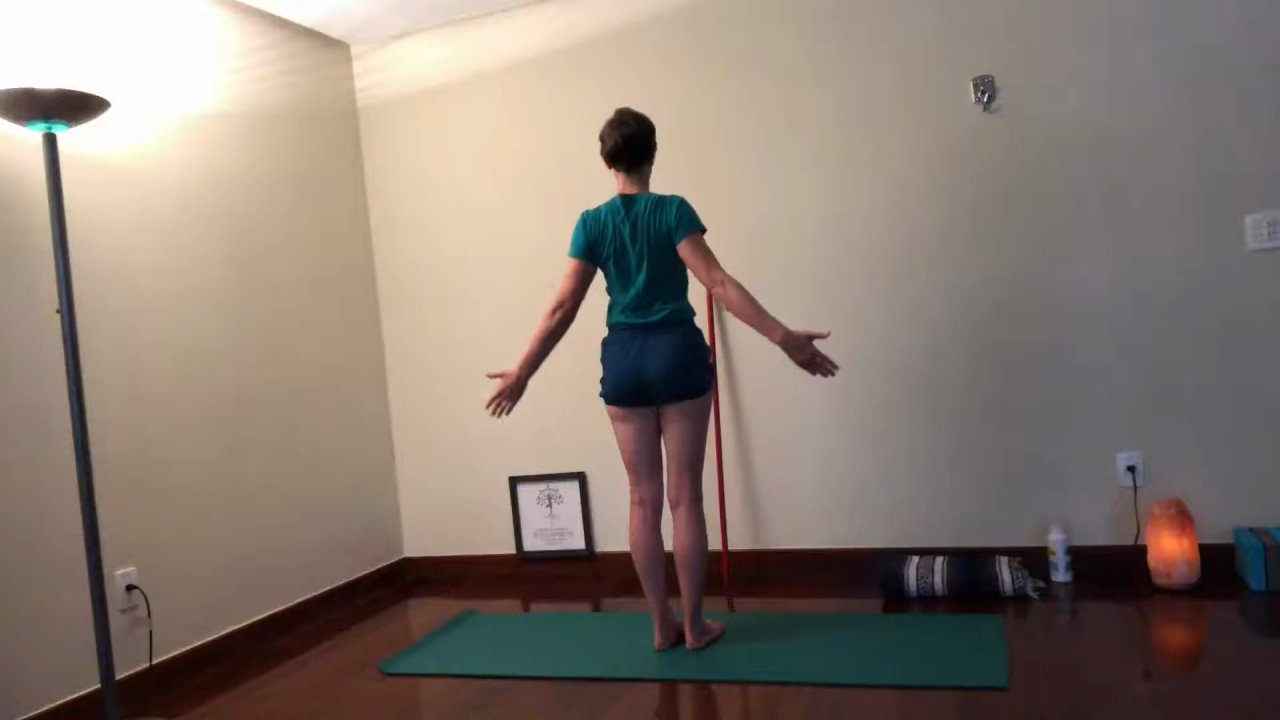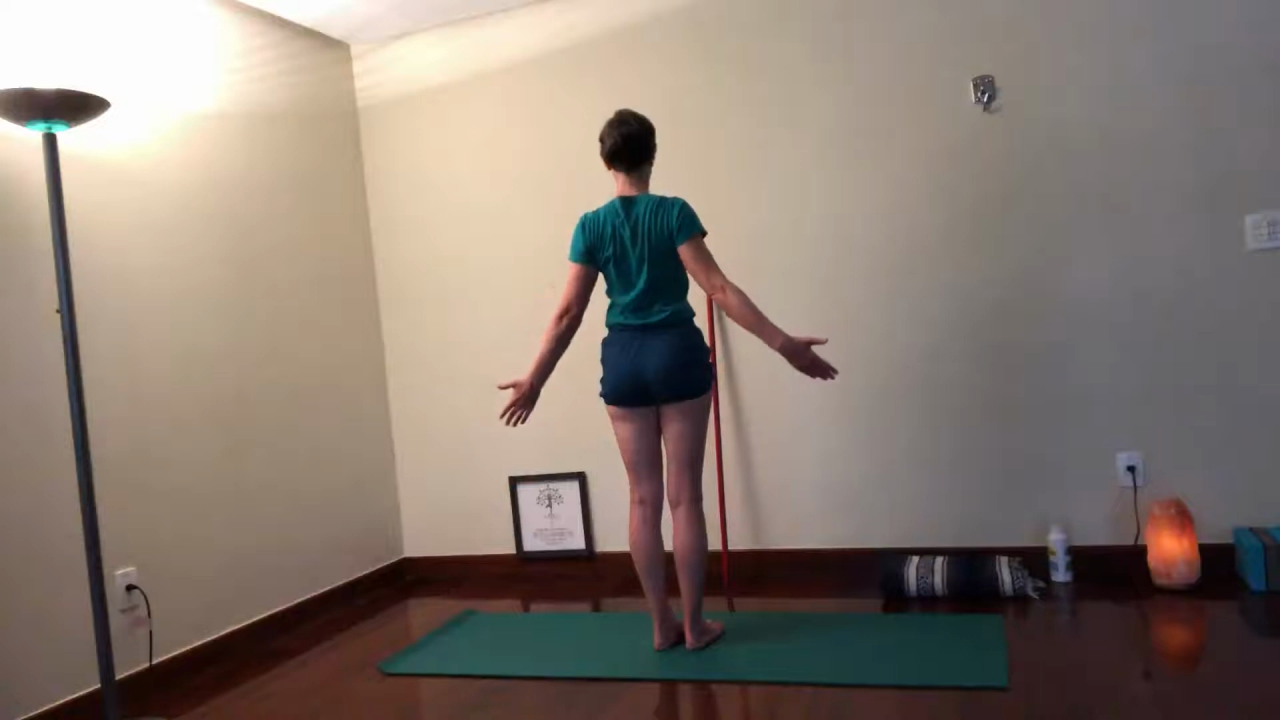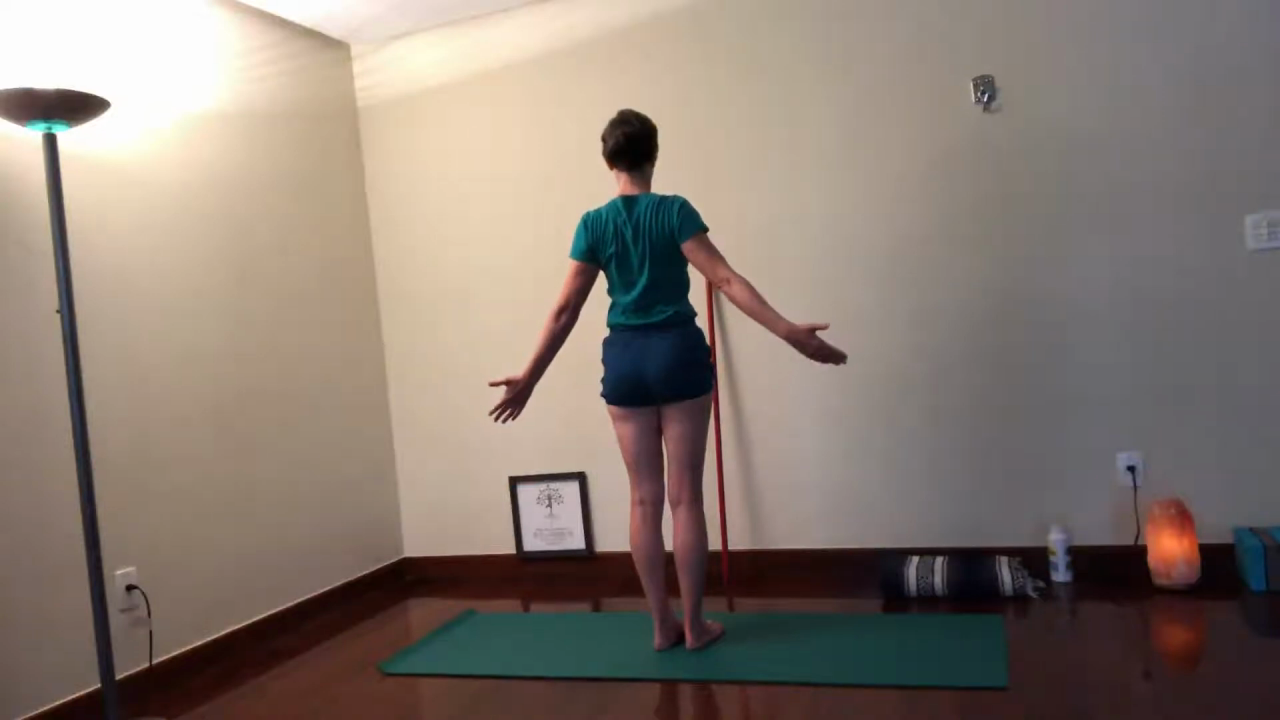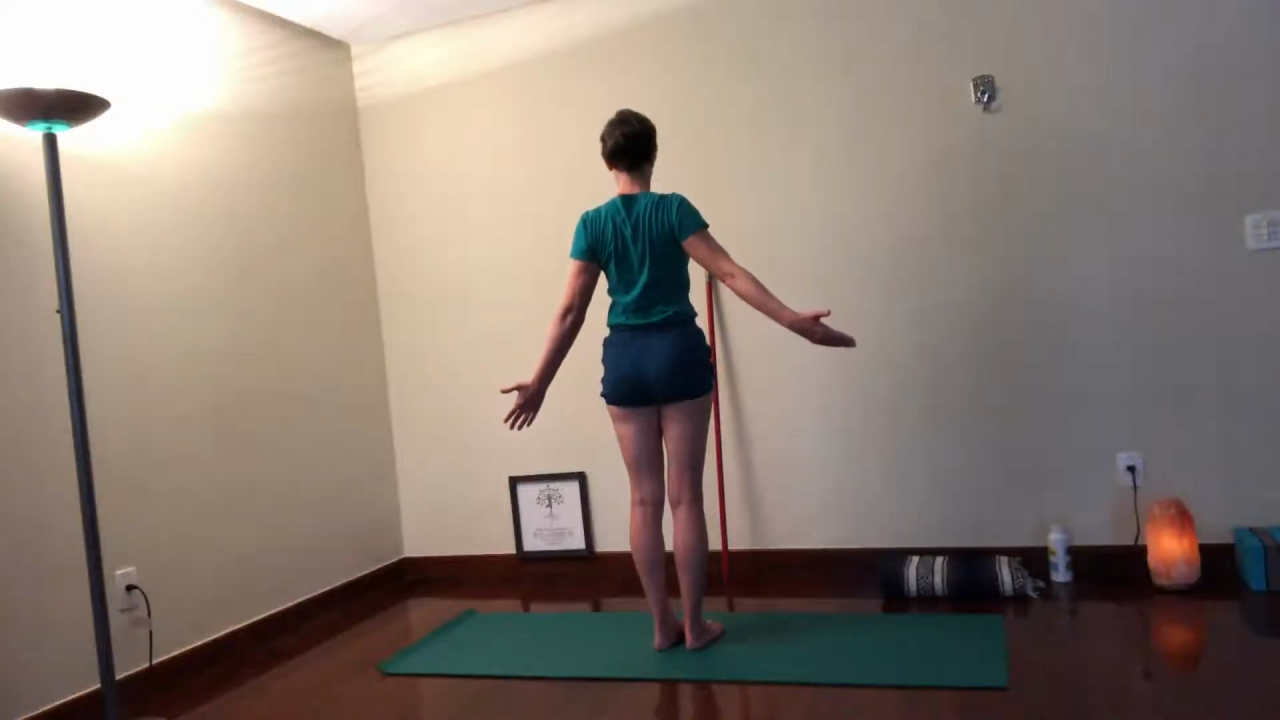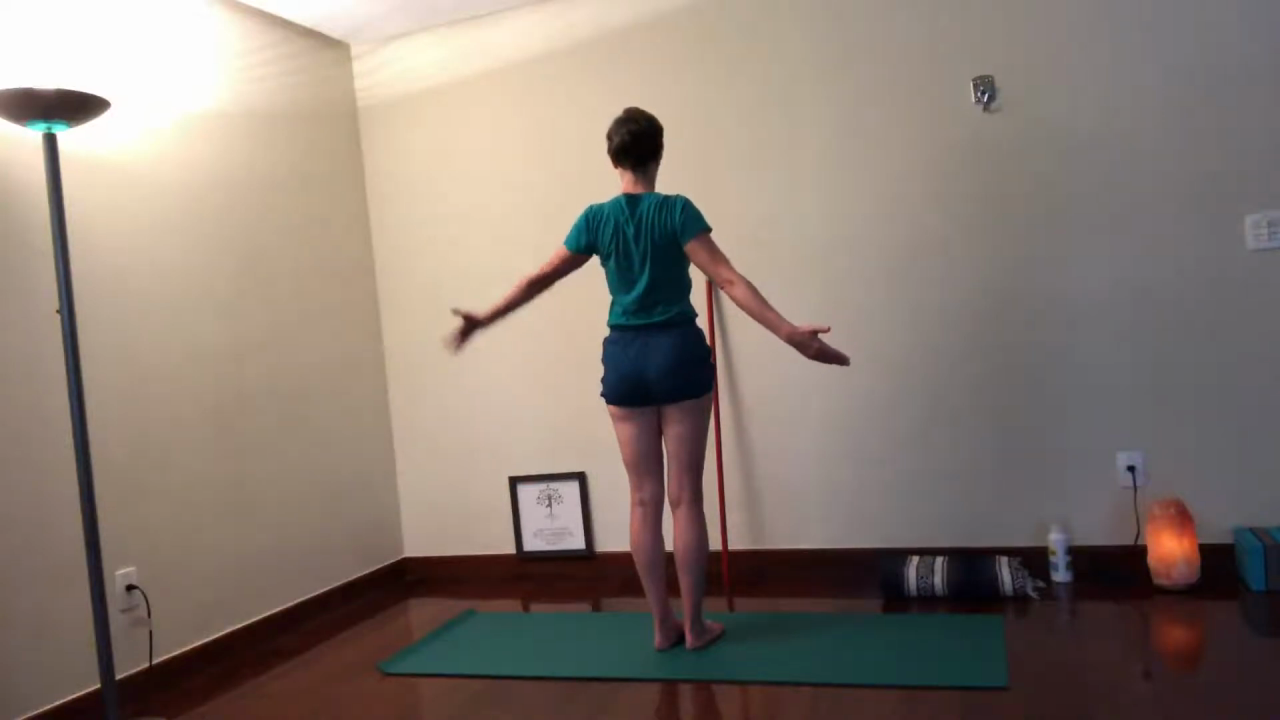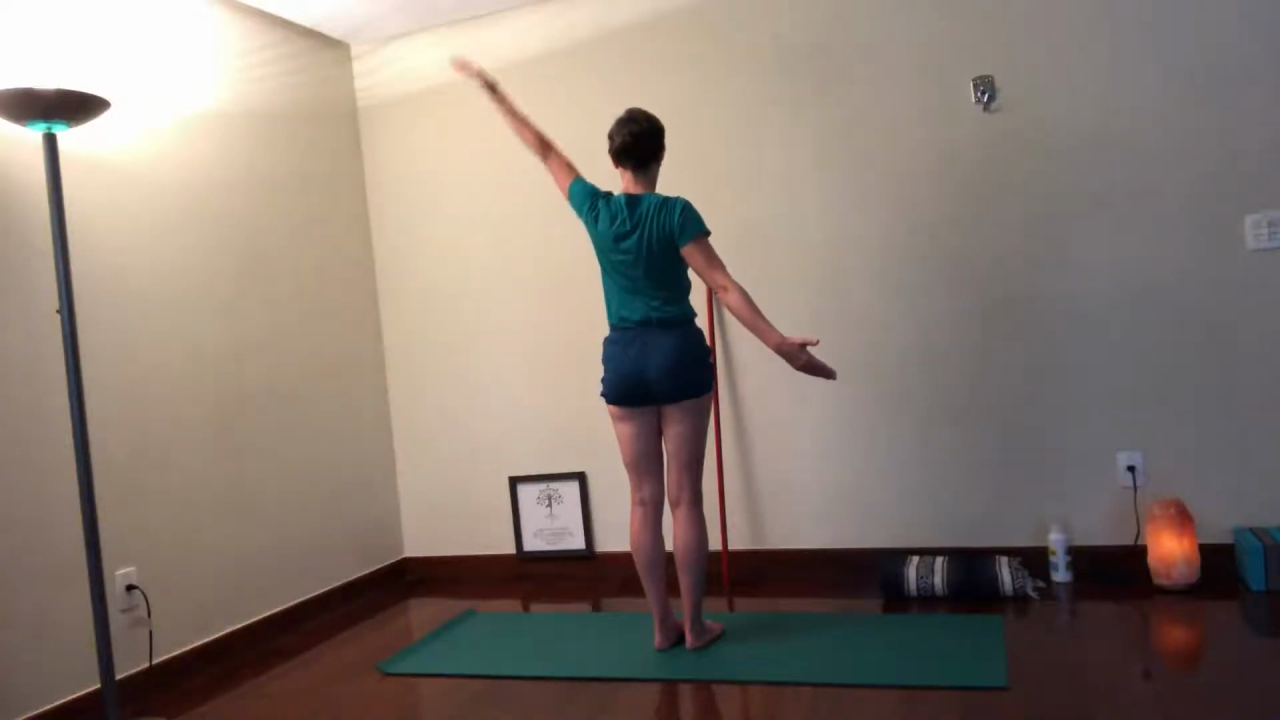
dt=0.7s
person 1, frame 1
left shoulder: (593, 222)
right shoulder: (673, 210)
left elbow: (563, 307)
right elbow: (719, 283)
left wrist: (521, 373)
right wrist: (784, 336)
left hip: (622, 360)
right hip: (677, 353)
left knee: (643, 498)
right knee: (685, 496)
left ankle: (662, 624)
right ankle: (695, 625)
person 1, frame 2
left shoulder: (591, 225)
right shoulder: (673, 212)
left elbow: (569, 312)
right elbow: (718, 288)
left wrist: (534, 381)
right wrist: (783, 343)
left hip: (622, 360)
right hip: (676, 352)
left knee: (643, 498)
right knee: (685, 495)
left ankle: (662, 625)
right ankle: (694, 624)
person 1, frame 3
left shoulder: (593, 224)
right shoulder: (674, 210)
left elbow: (566, 310)
right elbow: (726, 280)
left wrist: (529, 378)
right wrist: (788, 331)
left hip: (624, 359)
right hip: (678, 352)
left knee: (644, 498)
right knee: (685, 495)
left ankle: (662, 625)
right ankle: (695, 624)
person 1, frame 4
left shoulder: (592, 223)
right shoulder: (673, 209)
left elbow: (571, 311)
right elbow: (729, 273)
left wrist: (539, 382)
right wrist: (795, 321)
left hip: (623, 358)
right hip: (677, 351)
left knee: (644, 498)
right knee: (685, 495)
left ankle: (662, 624)
right ankle: (694, 624)
person 1, frame 5
left shoulder: (596, 219)
right shoulder: (676, 211)
left elbow: (540, 279)
right elbow: (729, 280)
left wrist: (483, 319)
right wrist: (791, 333)
left hip: (622, 358)
right hip: (677, 352)
left knee: (644, 498)
right knee: (685, 497)
left ankle: (663, 624)
right ankle: (695, 625)
person 1, frame 6
left shoulder: (596, 210)
right shoulder: (675, 213)
left elbow: (544, 150)
right elbow: (722, 286)
left wrist: (490, 87)
right wrist: (781, 344)
left hip: (623, 359)
right hip: (677, 354)
left knee: (644, 499)
right knee: (685, 498)
left ankle: (662, 625)
right ankle: (696, 625)
